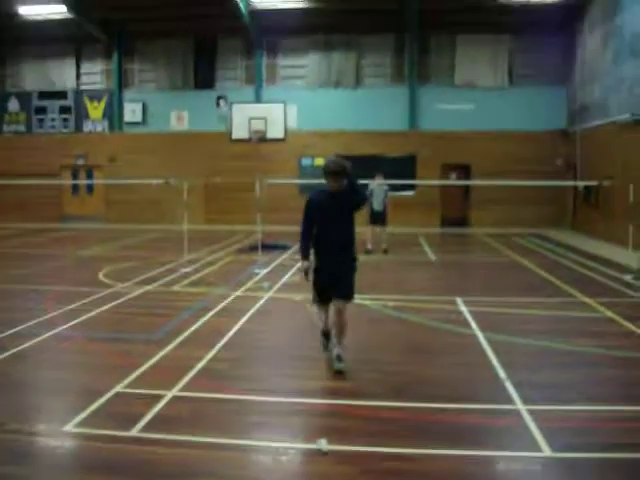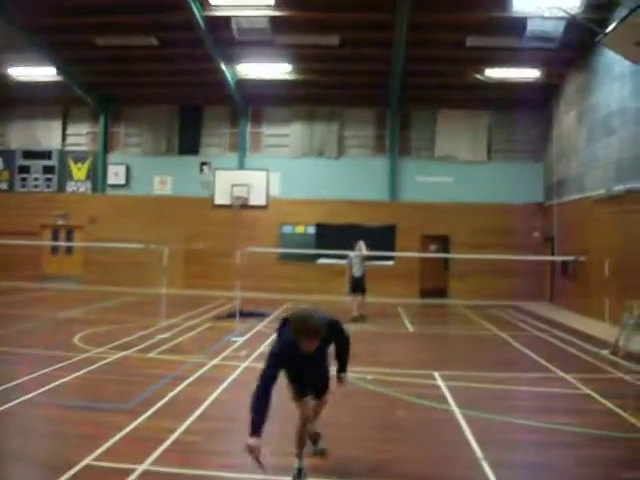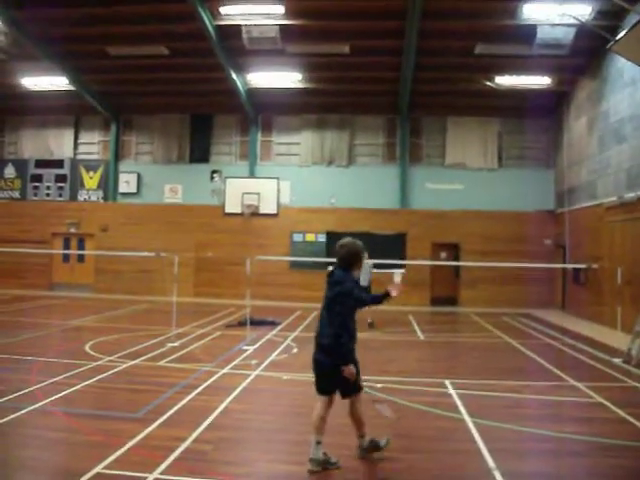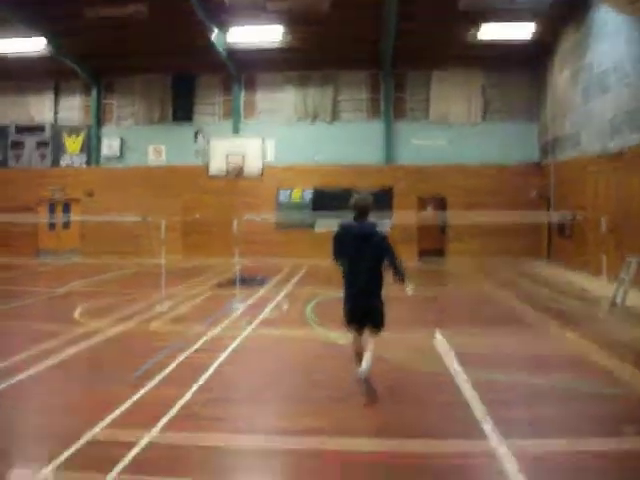
dt=1s
person 1, frame 1
left shoulder: (349, 195)
right shoulder: (315, 199)
left elbow: (362, 199)
right elbow: (307, 230)
left wrist: (349, 175)
right wrist: (305, 257)
left hip: (345, 261)
right hip: (322, 261)
left knee: (340, 308)
right knee: (323, 308)
left ankle: (337, 352)
right ankle: (326, 328)
person 1, frame 2
left shoulder: (330, 325)
right shoulder: (283, 346)
left elbow: (343, 341)
right elbow: (264, 387)
left wrist: (342, 369)
right wrist: (255, 433)
left hip: (318, 364)
right hip: (297, 372)
left knee: (322, 400)
right knee: (305, 414)
left ankle: (311, 430)
right ankle: (299, 466)
person 1, frame 3
left shoulder: (341, 281)
right shoulder: (346, 287)
left elbow: (359, 300)
right elbow: (340, 329)
left wrist: (385, 295)
right wrist: (347, 361)
left hip: (323, 353)
right hip: (337, 355)
left knee: (324, 400)
right knee: (354, 398)
left ankle: (316, 455)
right ankle: (364, 444)
person 1, frame 4
left shoulder: (341, 233)
right shoulder: (377, 237)
left elbow: (338, 257)
right elbow: (391, 260)
right wrist: (402, 279)
left hip: (351, 293)
right hip: (371, 294)
left knee: (357, 335)
right knee: (371, 334)
left ankle: (362, 371)
right ankle: (365, 368)
